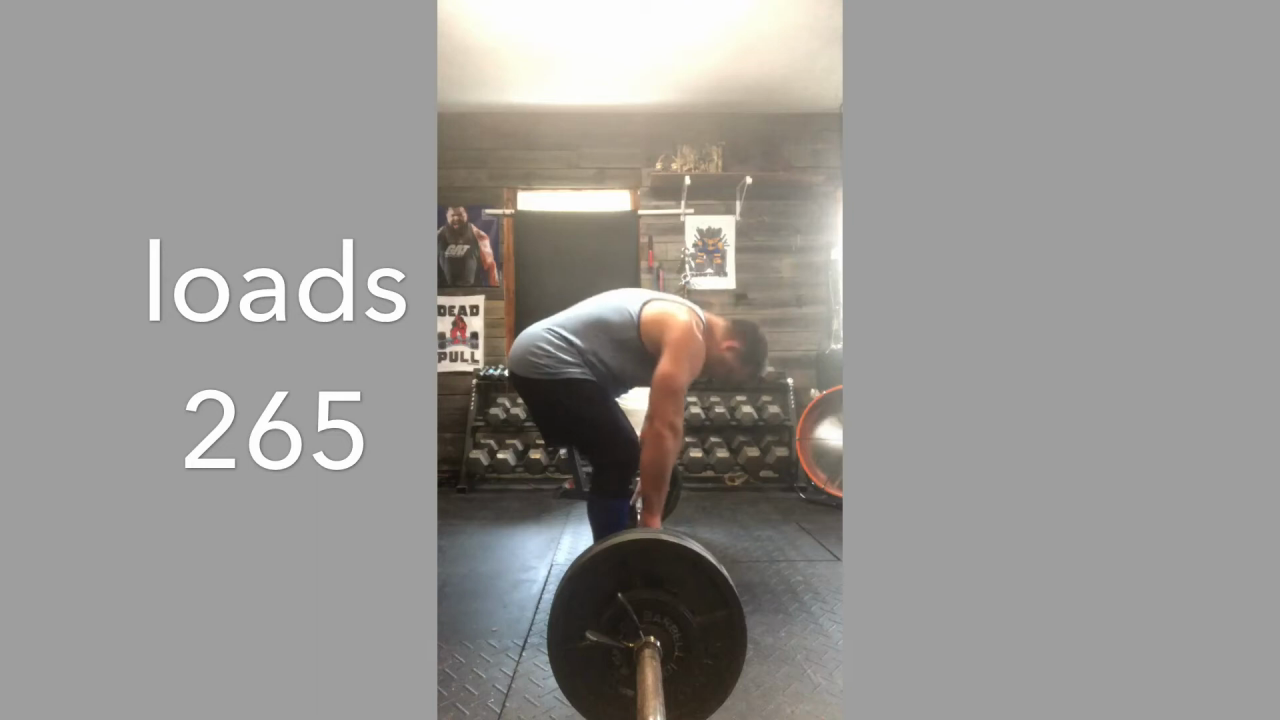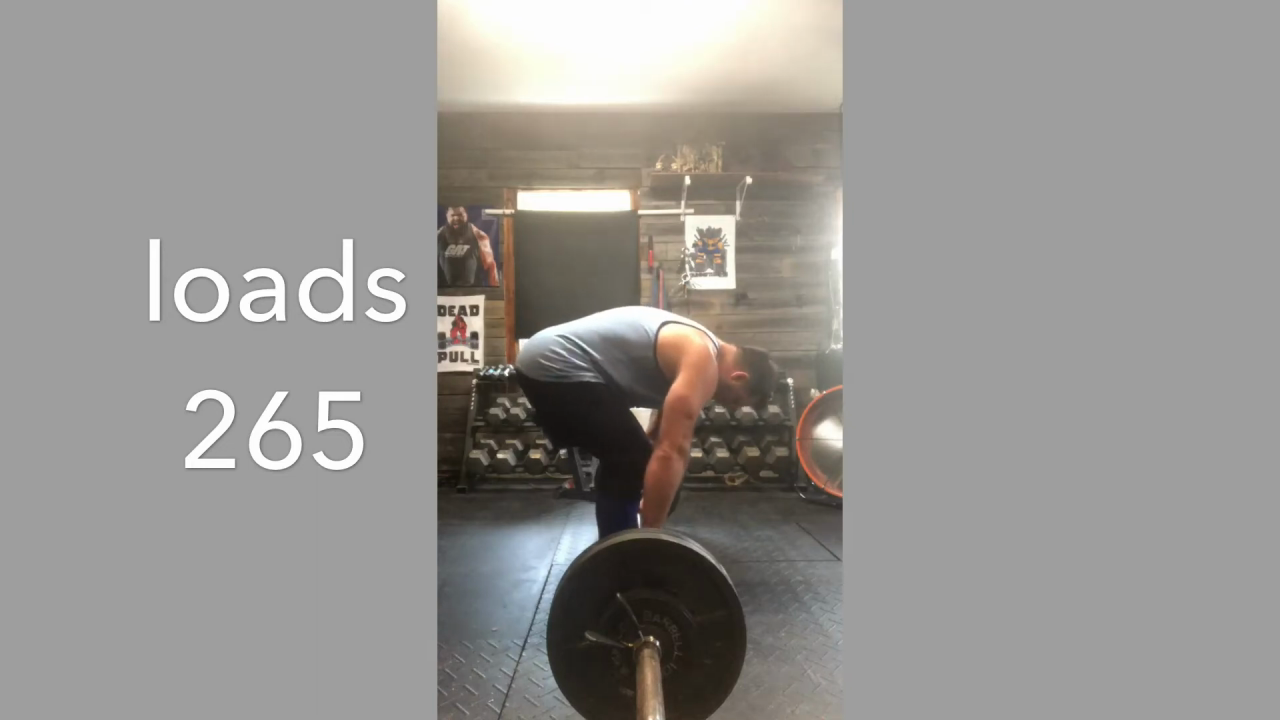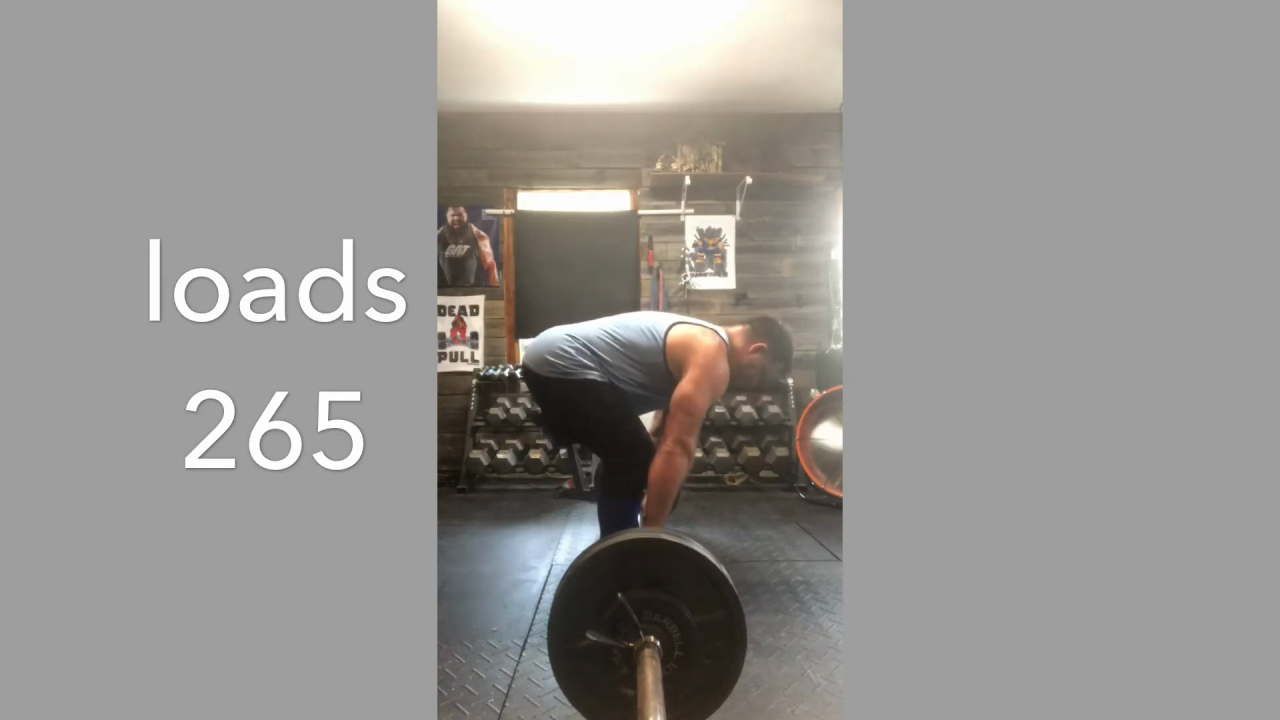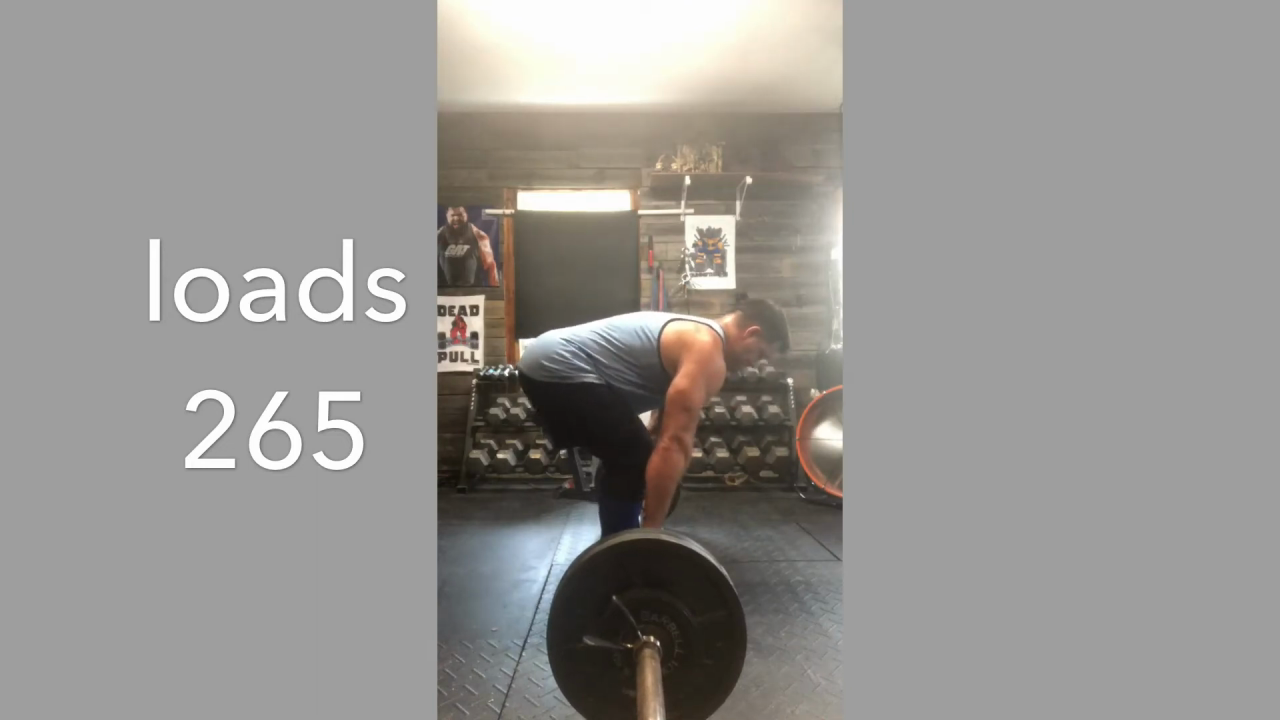
dt=1s
person 1, frame 1
left shoulder: (684, 324)
right shoulder: (689, 336)
left elbow: (657, 421)
right elbow: (665, 428)
left wrist: (649, 477)
right wrist: (652, 513)
left hip: (535, 356)
right hip: (546, 363)
left knee: (616, 456)
right knee: (619, 459)
person 1, frame 2
left shoulder: (693, 346)
right shoulder: (703, 361)
left elbow: (660, 440)
right elbow: (672, 452)
left wrist: (646, 495)
left hip: (541, 358)
right hip: (556, 367)
left knee: (621, 458)
right knee: (631, 461)
person 1, frame 3
left shoulder: (701, 340)
right shoulder: (712, 357)
left elbow: (666, 437)
right elbow: (678, 448)
right wrist: (652, 530)
left hip: (547, 358)
right hip: (563, 365)
left knee: (625, 458)
right knee: (635, 461)
person 1, frame 4
left shoulder: (696, 333)
right shoulder: (707, 351)
left elbow: (664, 434)
right elbow: (675, 444)
right wrist: (651, 530)
left hip: (545, 361)
right hip: (557, 368)
left knee: (628, 459)
right knee: (635, 461)
